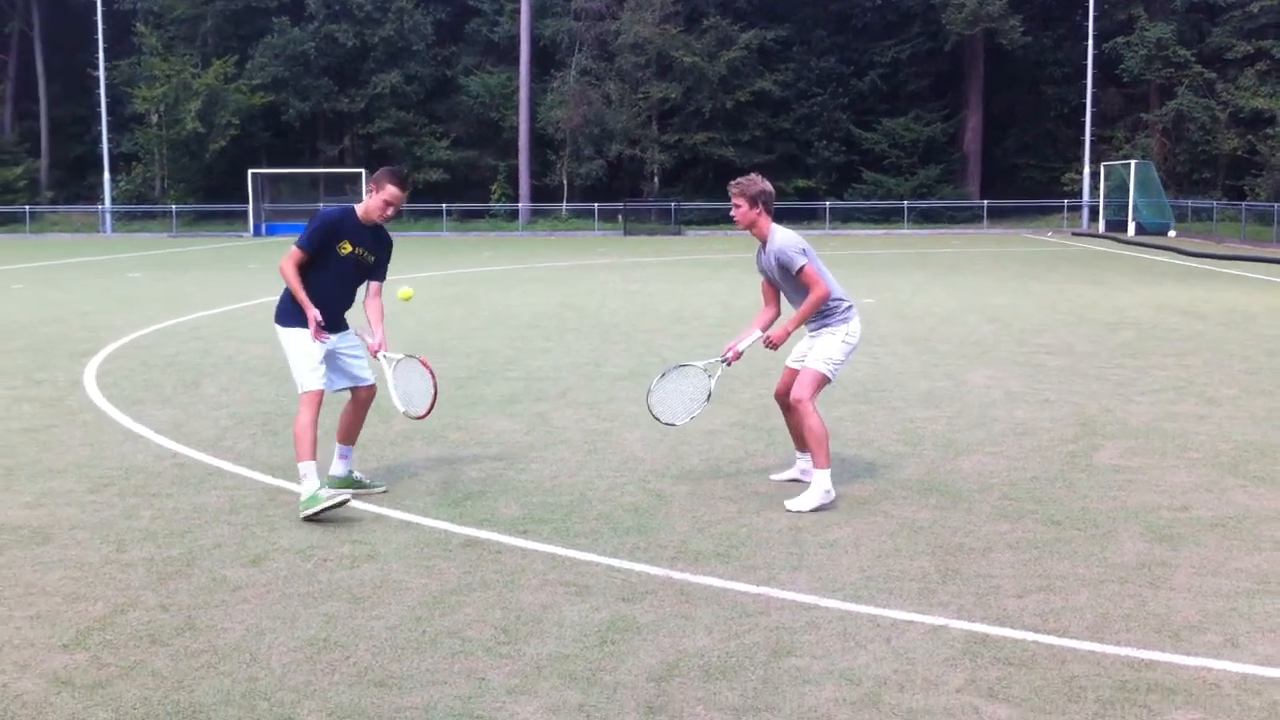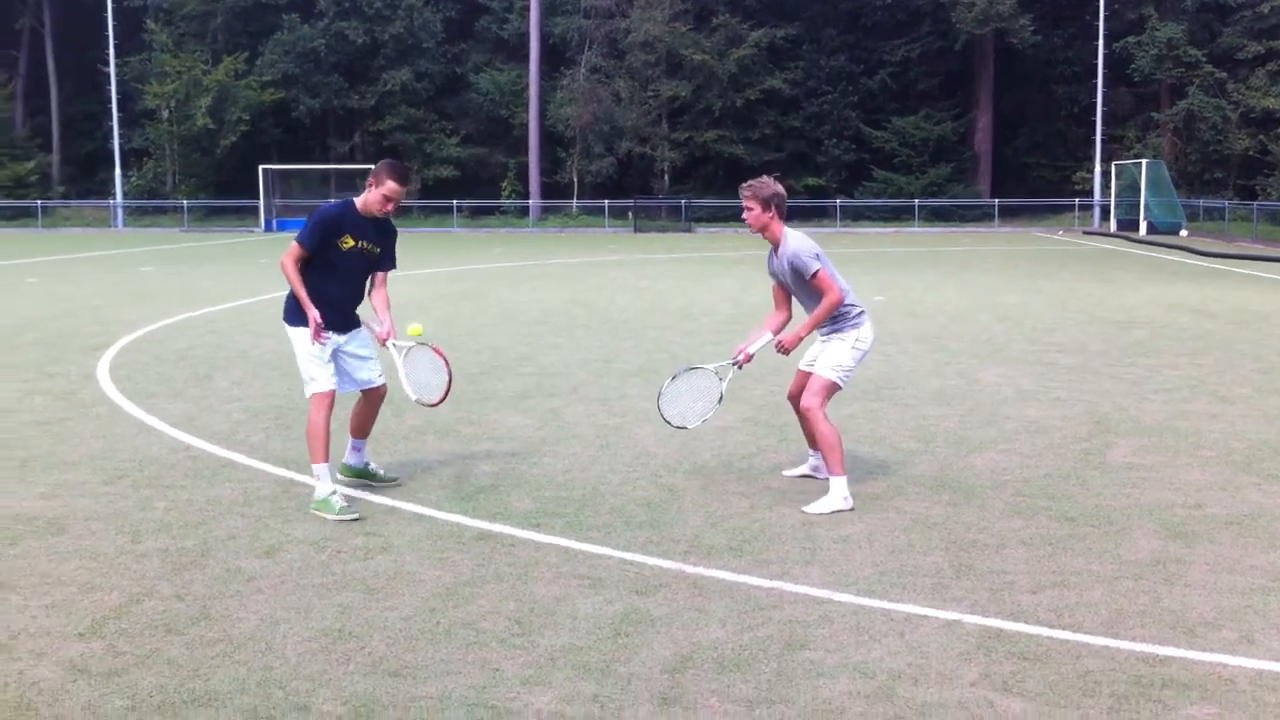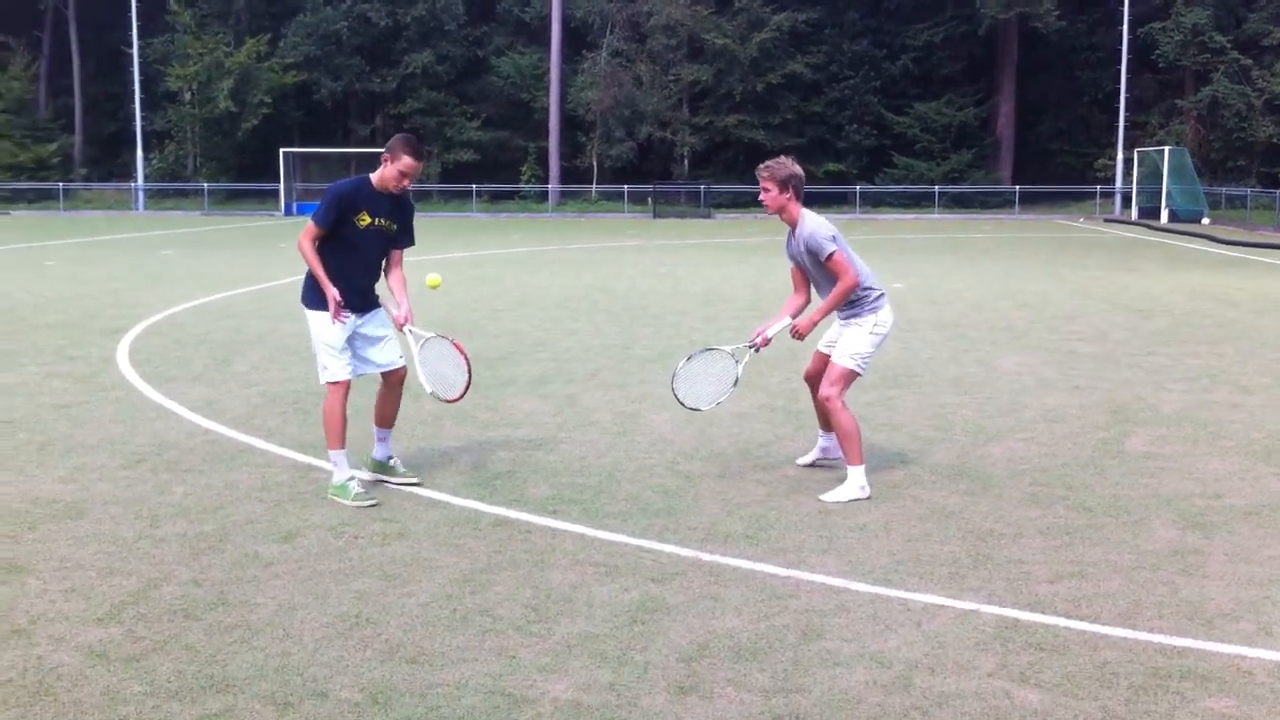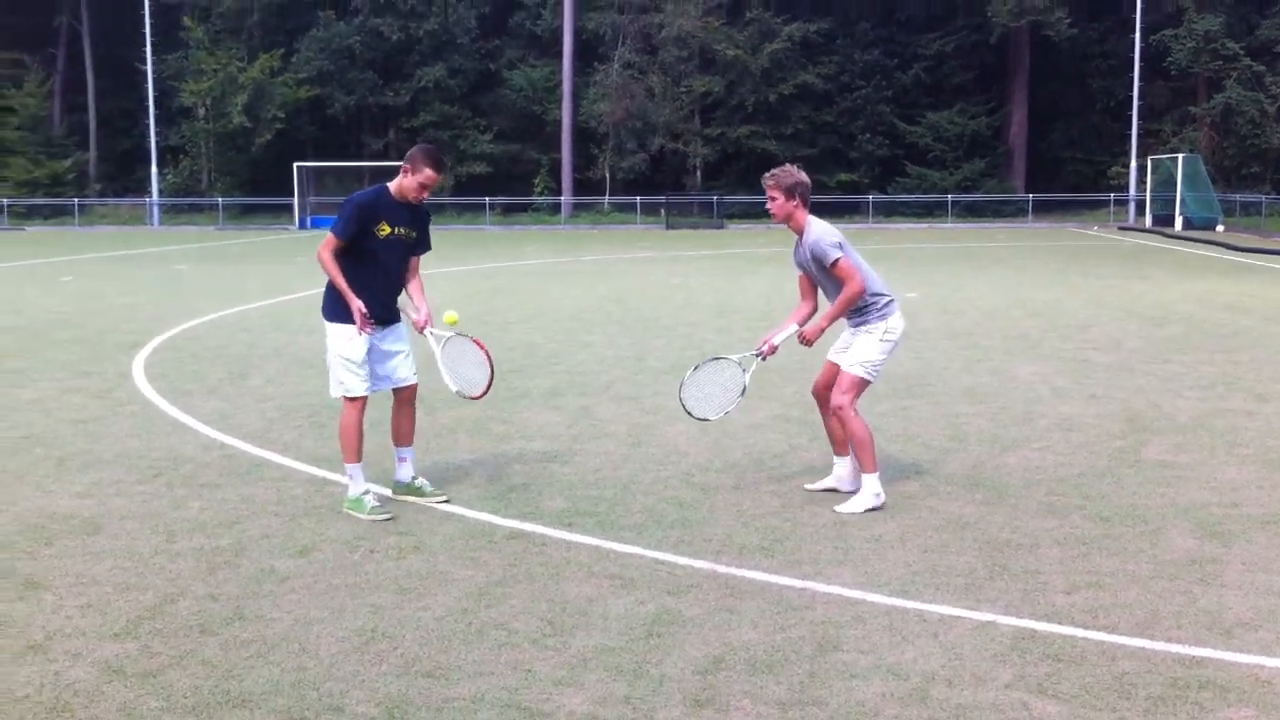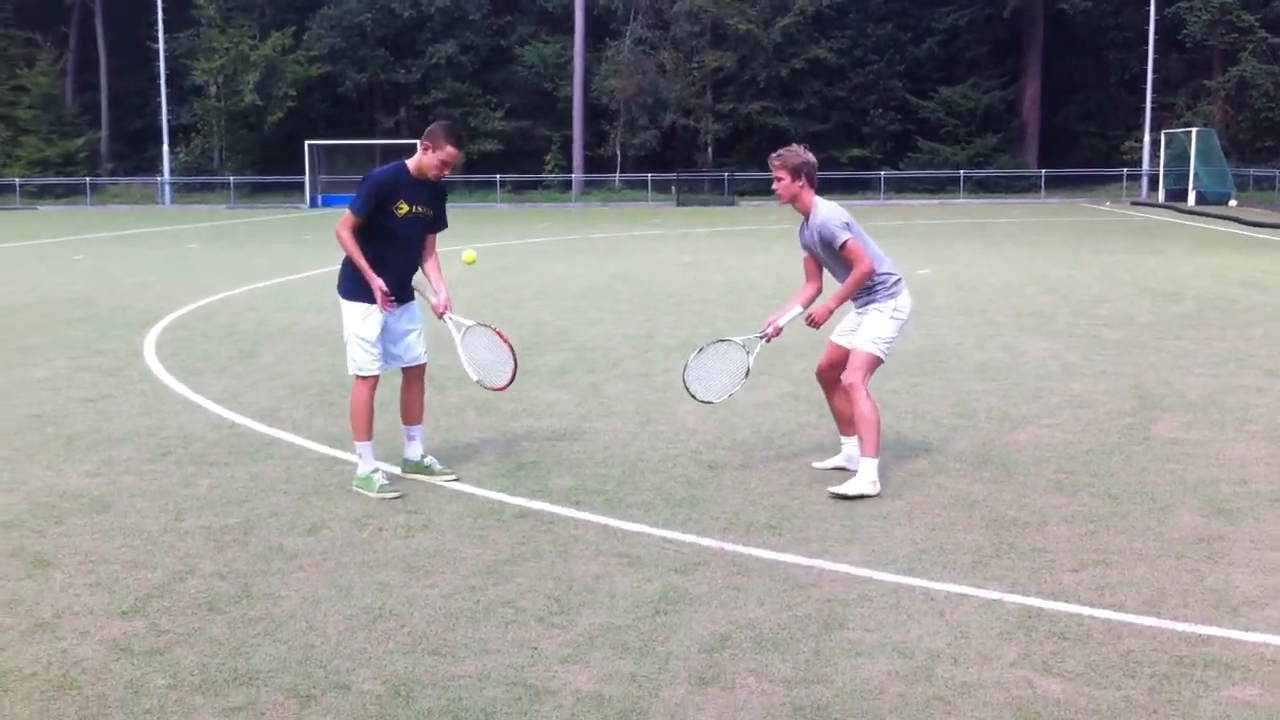
dt=0.2s
person 1, frame 1
left shoulder: (382, 242)
right shoulder: (330, 220)
left elbow: (373, 295)
right elbow: (288, 265)
left wrist: (377, 334)
right wrist: (309, 309)
left hip: (335, 325)
right hip: (299, 321)
left knee: (366, 389)
right knee: (313, 393)
left ankle: (340, 471)
right ankle: (310, 490)
person 1, frame 2
left shoulder: (386, 232)
right shoulder: (329, 216)
left elbow: (378, 285)
right elbow: (289, 261)
left wrist: (386, 322)
right wrist: (309, 308)
left hip: (347, 323)
right hip: (308, 321)
left knee: (375, 389)
right knee: (324, 394)
left ankle: (354, 461)
right ankle: (323, 490)
person 1, frame 3
left shoulder: (402, 207)
right shoulder: (345, 193)
left elbow: (394, 265)
right elbow: (306, 240)
left wrist: (403, 304)
right wrist: (328, 287)
left hip: (367, 304)
right hip: (327, 303)
left knee: (396, 372)
right knee: (339, 383)
left ankle: (381, 456)
right ankle: (340, 477)
person 1, frame 4
left shoulder: (419, 216)
right shoulder: (363, 203)
left elbow: (411, 272)
right elbow: (326, 252)
left wrist: (421, 307)
right wrist: (352, 299)
left hip: (389, 318)
right hip: (347, 316)
left knee: (407, 390)
right knee: (356, 398)
left ankle: (405, 477)
right ankle: (356, 491)
person 1, frame 5
left shoulder: (436, 193)
right shoulder: (382, 181)
left elbow: (428, 250)
right elbow: (344, 230)
left wrist: (440, 290)
right wrist: (371, 278)
left hip: (402, 296)
right hip: (363, 294)
left knee: (415, 369)
right knee: (368, 377)
left ankle: (414, 455)
right ankle: (365, 469)
person 2, frame 1
left shoulder: (783, 243)
right shoulder: (763, 253)
left elbow: (821, 291)
right elbow: (771, 308)
left wrist: (786, 330)
right wrist: (742, 340)
left hip: (838, 325)
right hip: (818, 328)
left knee: (801, 397)
right knee: (784, 395)
left ankle: (822, 485)
right ankle: (806, 464)
person 2, frame 2
left shoulder: (797, 248)
right shoulder: (774, 258)
left elbow: (835, 296)
right elbow: (782, 312)
left wrist: (799, 335)
right wrist: (753, 344)
left hip: (850, 331)
right hip: (829, 333)
left knee: (812, 405)
right knee: (797, 396)
left ankle: (839, 491)
right ankle: (818, 461)
person 2, frame 3
left shoulder: (813, 230)
right shoulder: (793, 240)
left elbow: (850, 280)
right elbow: (801, 294)
left wrist: (813, 319)
right wrist: (771, 327)
left hip: (868, 315)
right hip: (849, 316)
left knee: (830, 393)
right knee: (813, 377)
left ankle: (857, 481)
right ankle: (828, 444)
person 2, frame 4
left shoulder: (819, 237)
right shoulder: (801, 247)
left elbow: (856, 286)
right elbow: (808, 303)
left wrist: (821, 326)
right wrist: (777, 336)
left hip: (878, 321)
right hip: (859, 323)
left knee: (841, 402)
right knee: (822, 391)
left ankle: (871, 489)
right ankle: (844, 473)
person 2, frame 5
left shoulder: (826, 217)
right shoulder: (806, 229)
left elbow: (865, 266)
right elbow: (812, 285)
left wrist: (830, 307)
right wrist: (781, 317)
left hip: (887, 300)
right hip: (865, 303)
left knee: (853, 380)
right knee: (827, 371)
left ankle: (869, 474)
right ankle: (851, 452)
